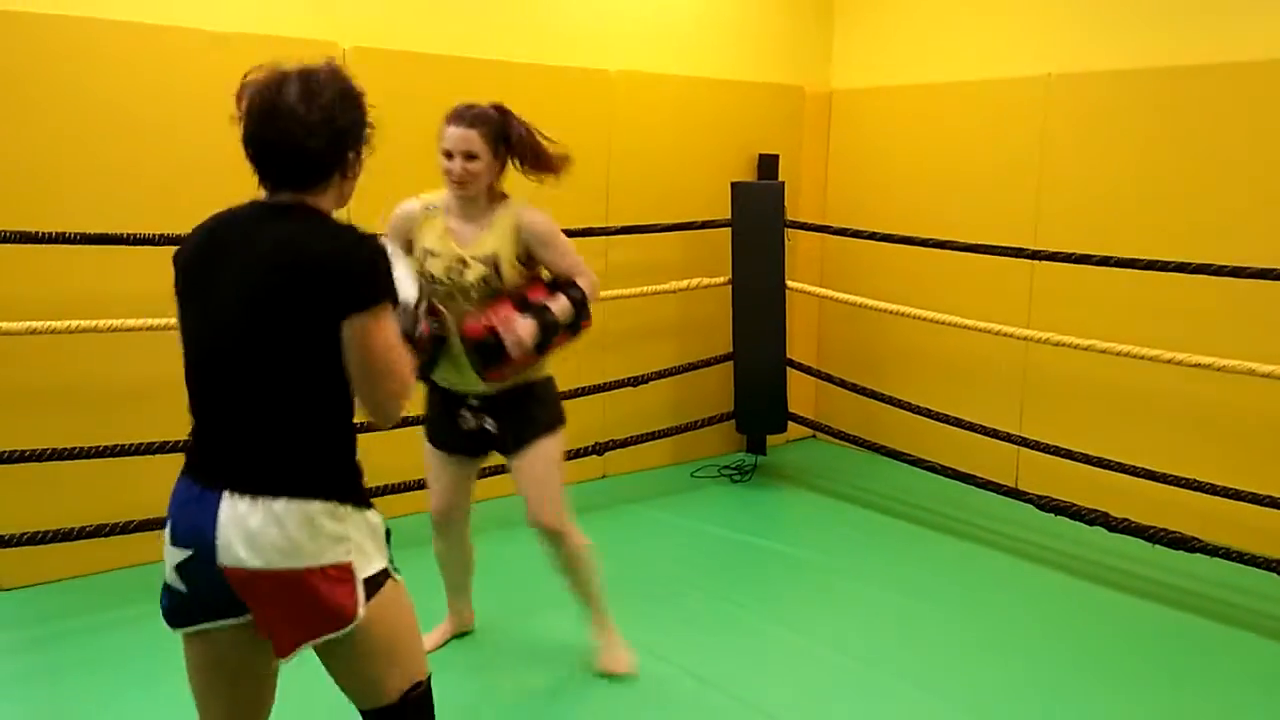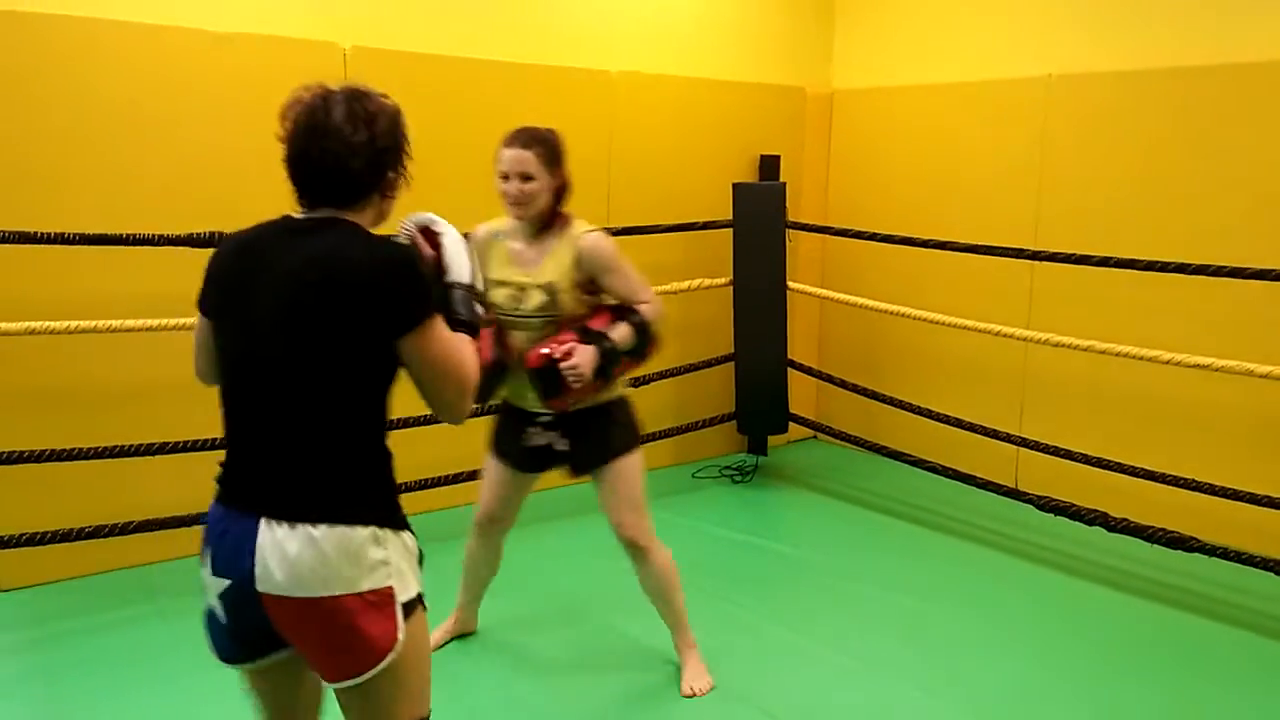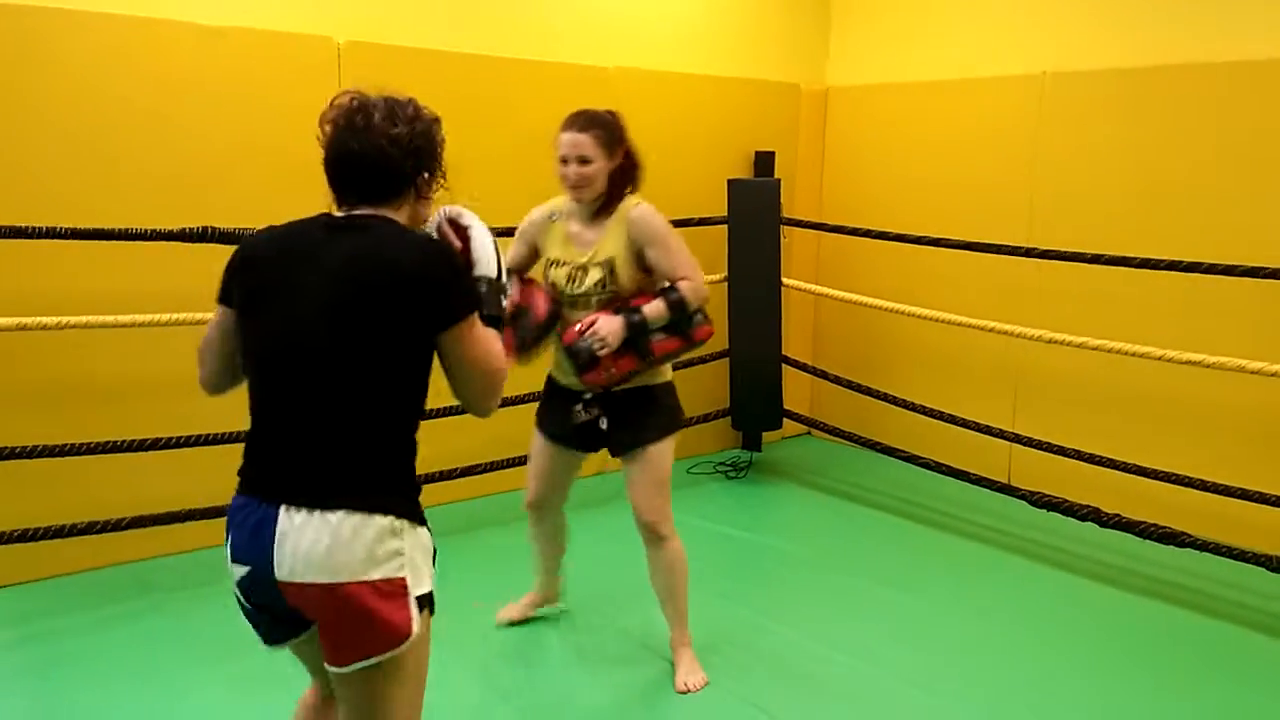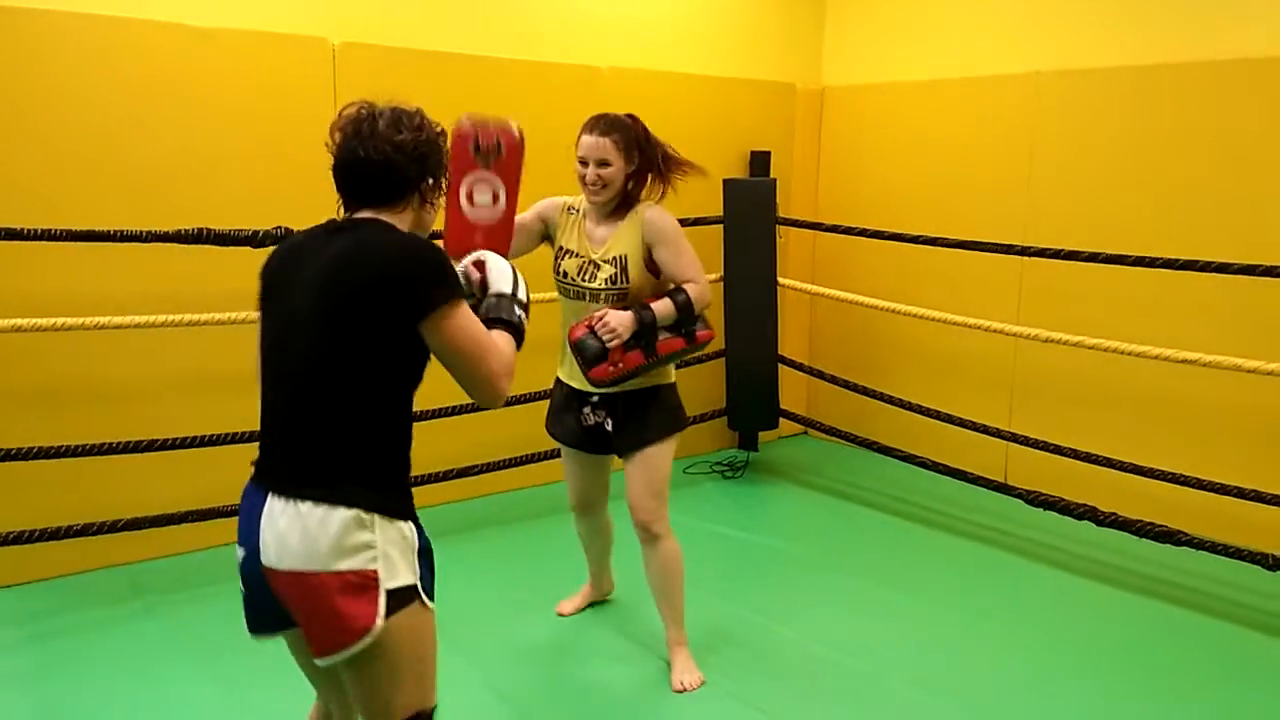
dt=0.2s
person 1, frame 1
left shoulder: (203, 245)
right shoulder: (348, 255)
right elbow: (386, 400)
right wrist: (397, 304)
left hip: (200, 520)
right hip: (304, 526)
person 1, frame 2
left shoulder: (232, 257)
right shoulder: (389, 269)
right elbow: (456, 401)
right wrist: (457, 290)
left hip: (236, 539)
right hip: (345, 547)
person 1, frame 3
left shoulder: (260, 252)
right shoulder: (426, 263)
left elbow: (213, 375)
right elbow: (483, 394)
right wrist: (484, 285)
left hip: (257, 533)
right hip: (363, 538)
person 1, frame 4
left shoulder: (288, 258)
right shoulder: (413, 260)
right elbow: (491, 385)
right wrist: (506, 307)
left hip: (267, 521)
right hip: (349, 532)
person 2, frame 1
left shoulder: (523, 222)
right shoulder: (413, 216)
left elbow: (584, 285)
left wrist: (538, 323)
left hip: (520, 392)
right hip: (451, 392)
left knee: (550, 521)
right knee: (445, 515)
left ankle: (603, 625)
right ankle: (459, 613)
person 2, frame 2
left shoulder: (585, 246)
right shoulder: (485, 241)
left elbow: (648, 309)
left wrist: (600, 350)
left hip: (595, 411)
right hip: (522, 409)
left knee: (636, 536)
right knee: (488, 520)
left ankle: (687, 649)
right ankle: (463, 618)
person 2, frame 3
left shoulder: (640, 219)
right shoulder: (544, 220)
left elbow: (695, 287)
right elbow: (507, 275)
left wrist: (630, 322)
left hip: (639, 392)
right hip: (568, 388)
left knee: (653, 521)
right knee: (539, 499)
left ankle: (683, 646)
right ankle: (545, 588)
person 2, frame 4
left shoulder: (651, 220)
right shoulder: (557, 213)
left elbow: (699, 290)
left wrist: (638, 317)
left hip: (644, 393)
right hip: (577, 390)
left knee: (649, 521)
right knee: (583, 505)
left ankle: (679, 647)
right ankle: (599, 582)
